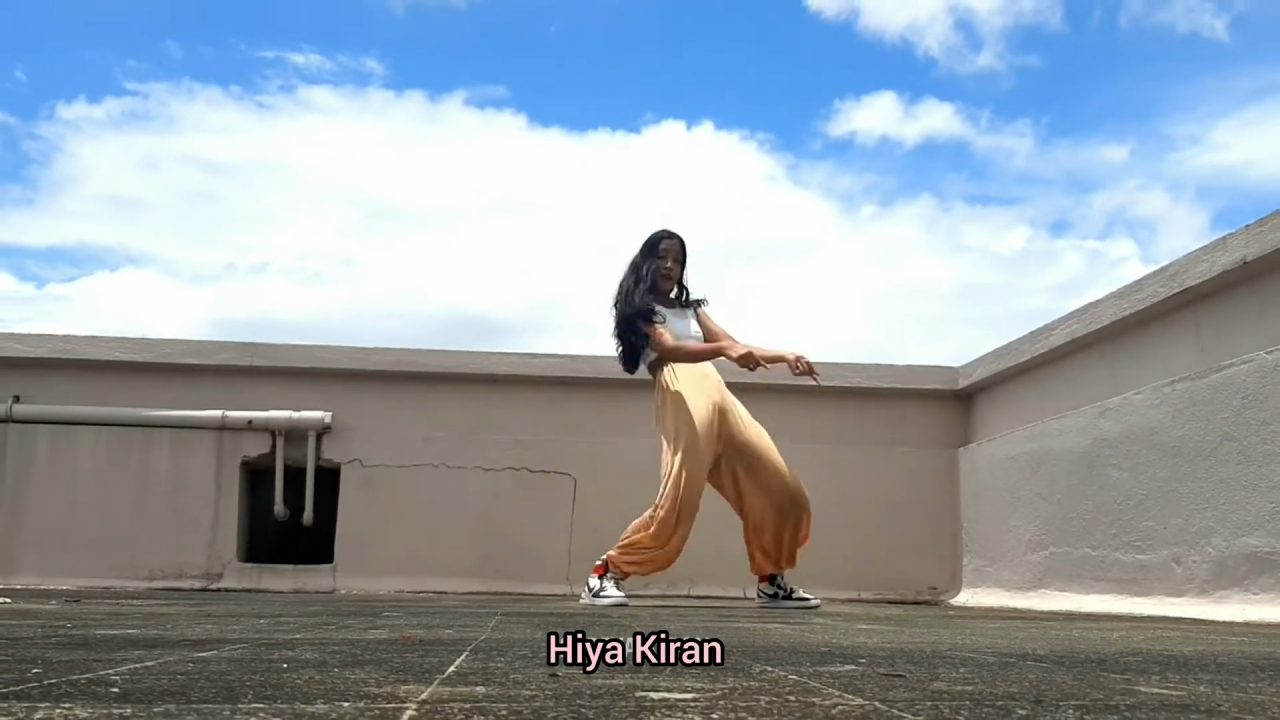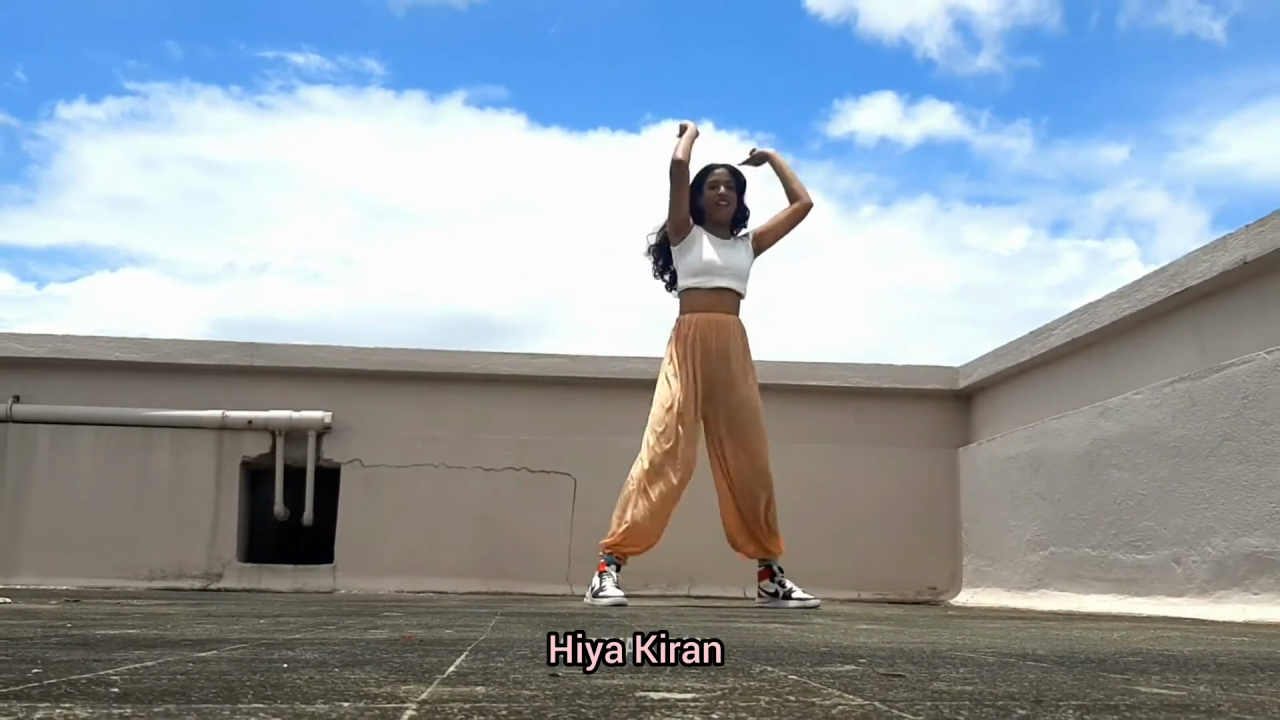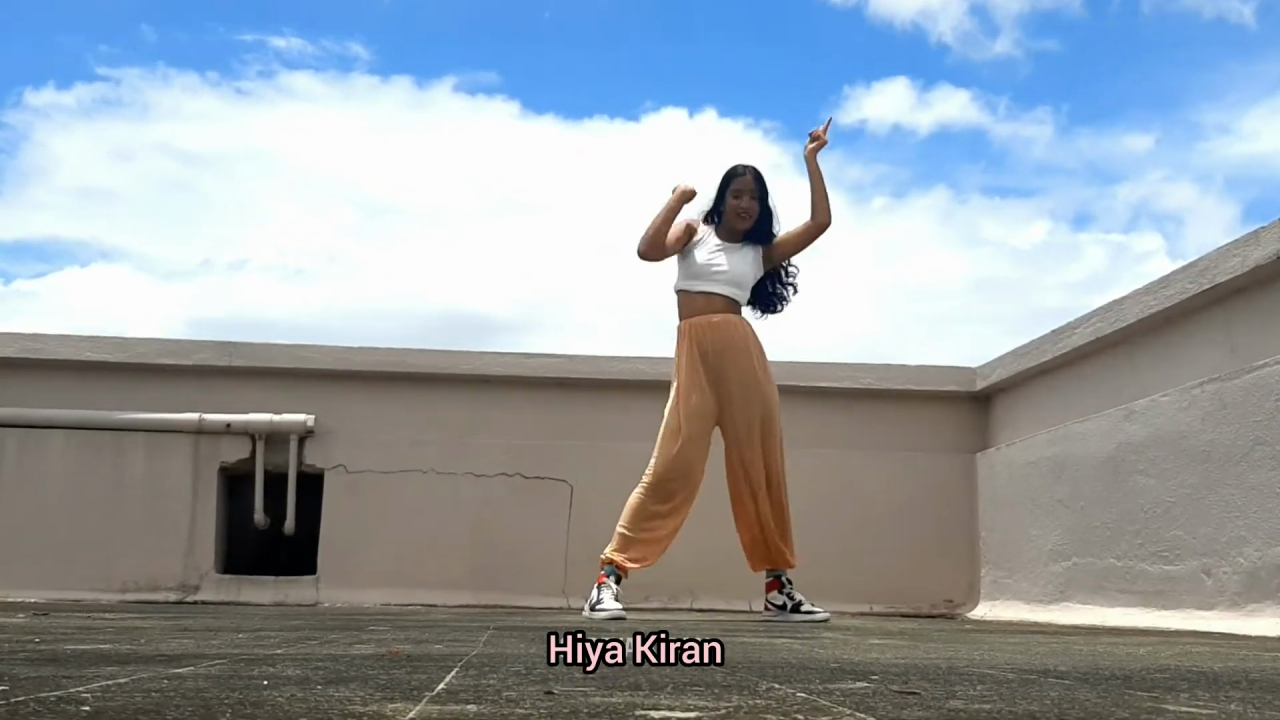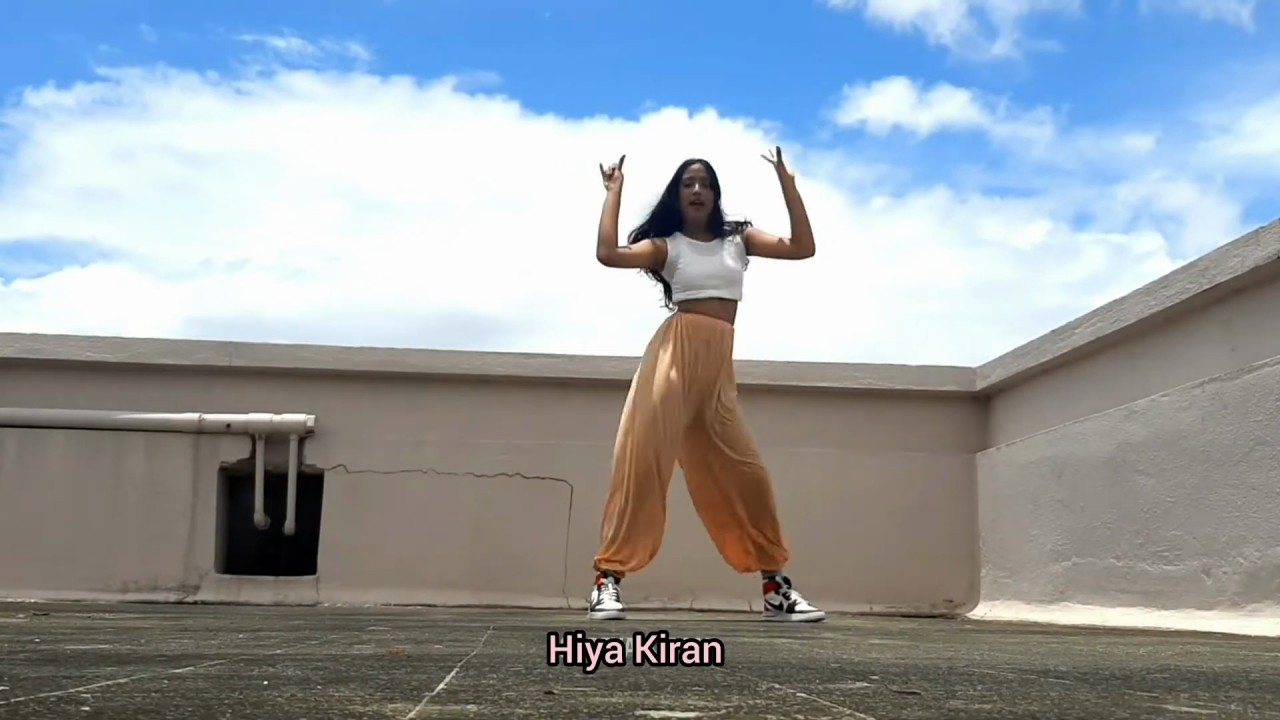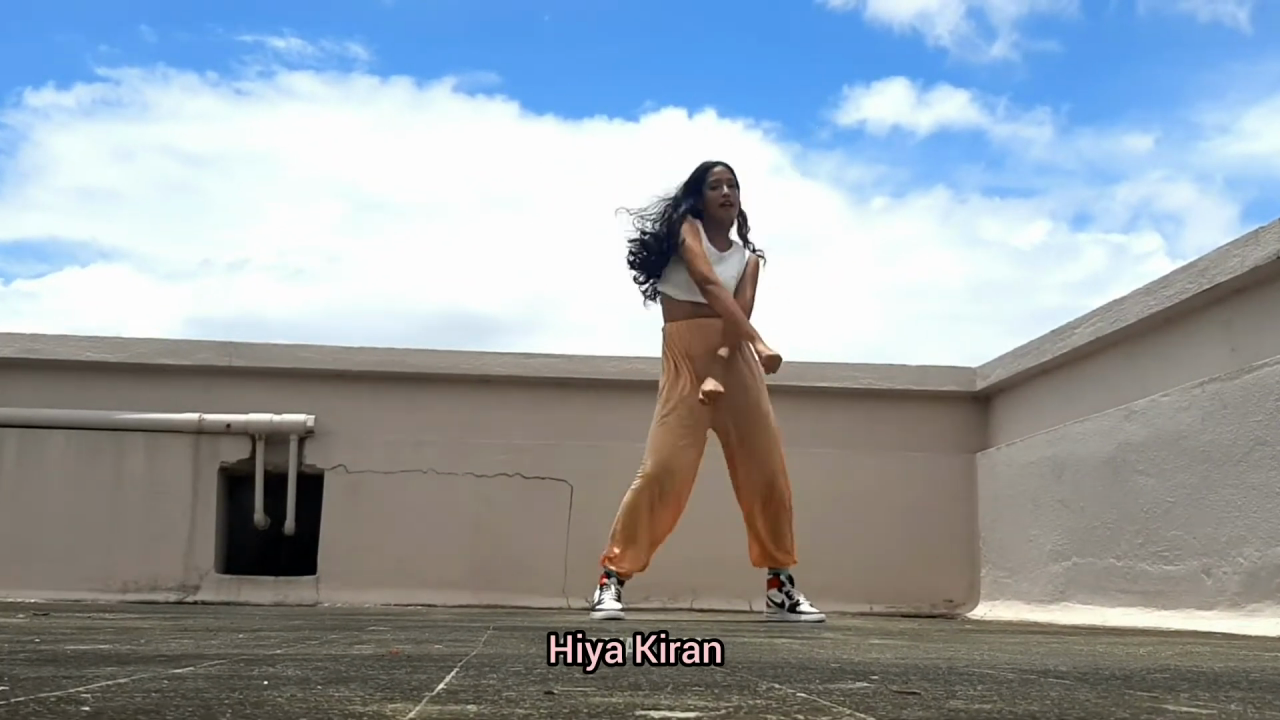
dt=0.4s
person 1, frame 1
left shoulder: (692, 310)
right shoulder: (639, 311)
left elbow: (737, 348)
right elbow: (672, 350)
left wrist: (784, 357)
right wrist: (725, 350)
left hip: (722, 398)
right hip: (680, 394)
left knee: (787, 495)
right knee: (679, 498)
left ankle: (772, 579)
right ankle: (607, 572)
person 1, frame 2
left shoulder: (749, 243)
right shoulder: (684, 233)
left elbow: (803, 205)
right elbow: (677, 165)
left wrist: (773, 160)
right wrist: (690, 134)
left hip: (733, 355)
right hip: (689, 352)
left knee: (750, 465)
right knee: (662, 457)
left ankle: (770, 574)
right ankle: (607, 566)
person 1, frame 3
left shoulder: (763, 253)
right shoulder: (693, 231)
left elbow: (821, 223)
right elbow: (648, 250)
left wrist: (812, 160)
right wrist: (678, 196)
left hip: (744, 354)
right hip: (693, 353)
left knee: (761, 470)
right knee: (672, 466)
left ankle: (777, 585)
right ankle: (610, 575)
person 1, frame 4
left shoulder: (740, 239)
right shoulder: (666, 246)
left elbow: (803, 249)
right elbow: (608, 254)
left wrist: (789, 185)
right wrist: (614, 190)
left hip: (719, 367)
right hip: (675, 353)
left knee: (747, 474)
right knee: (644, 465)
left ankle: (776, 586)
right ankle: (608, 578)
person 1, frame 5
left shoulder: (748, 257)
right shoulder: (686, 228)
left elbow: (738, 310)
right elbow: (708, 287)
left wrist: (718, 372)
right wrist: (760, 343)
left hip: (733, 358)
right hip: (683, 357)
left knee: (767, 471)
right knee: (664, 468)
left ankle: (780, 585)
right ankle: (612, 578)
